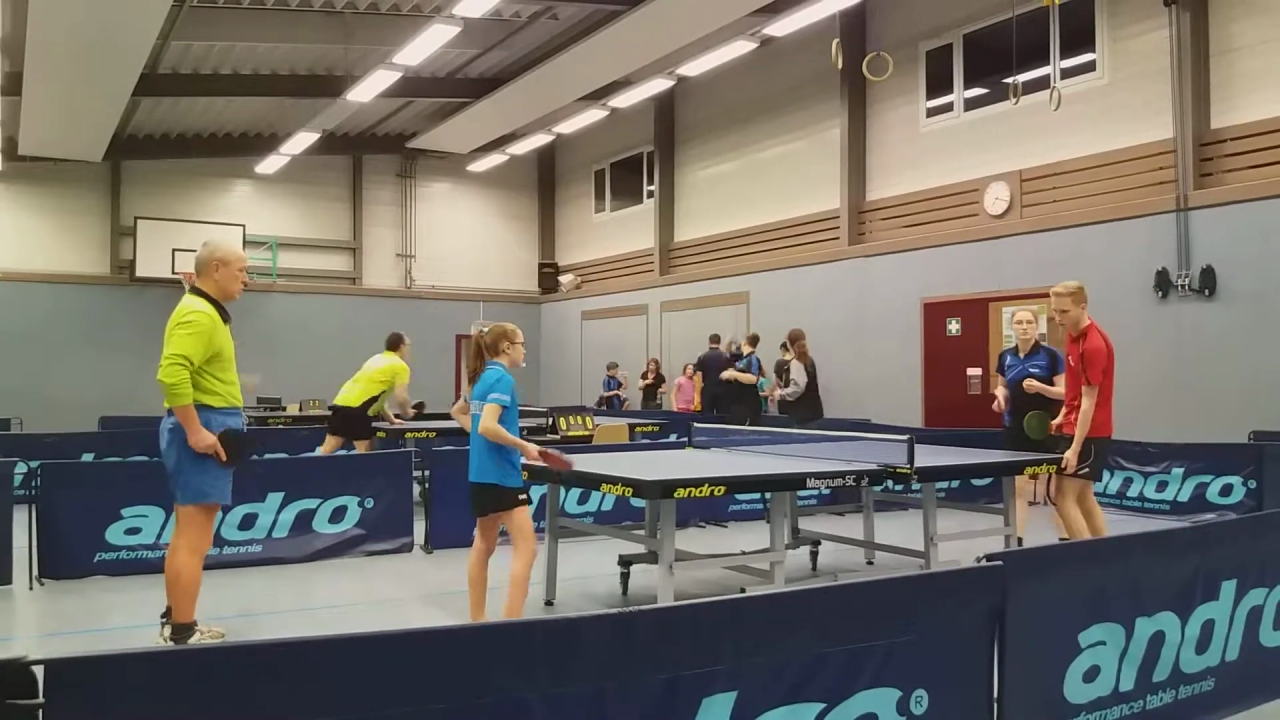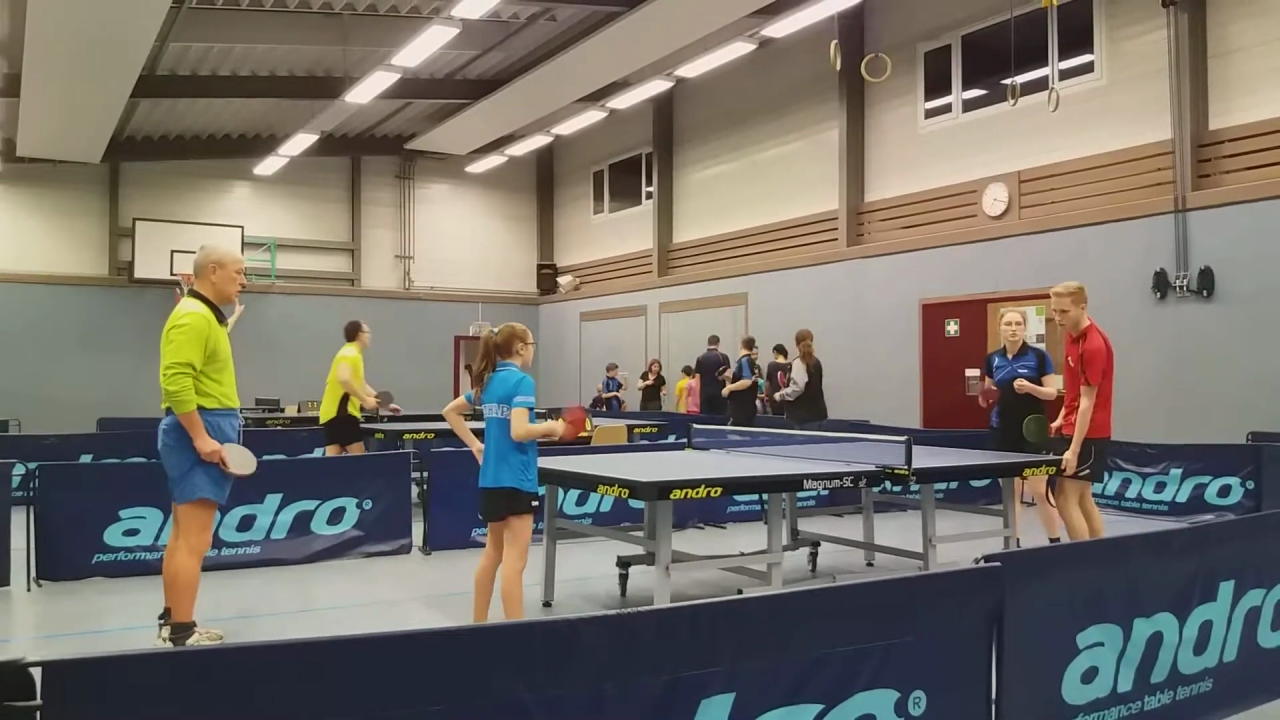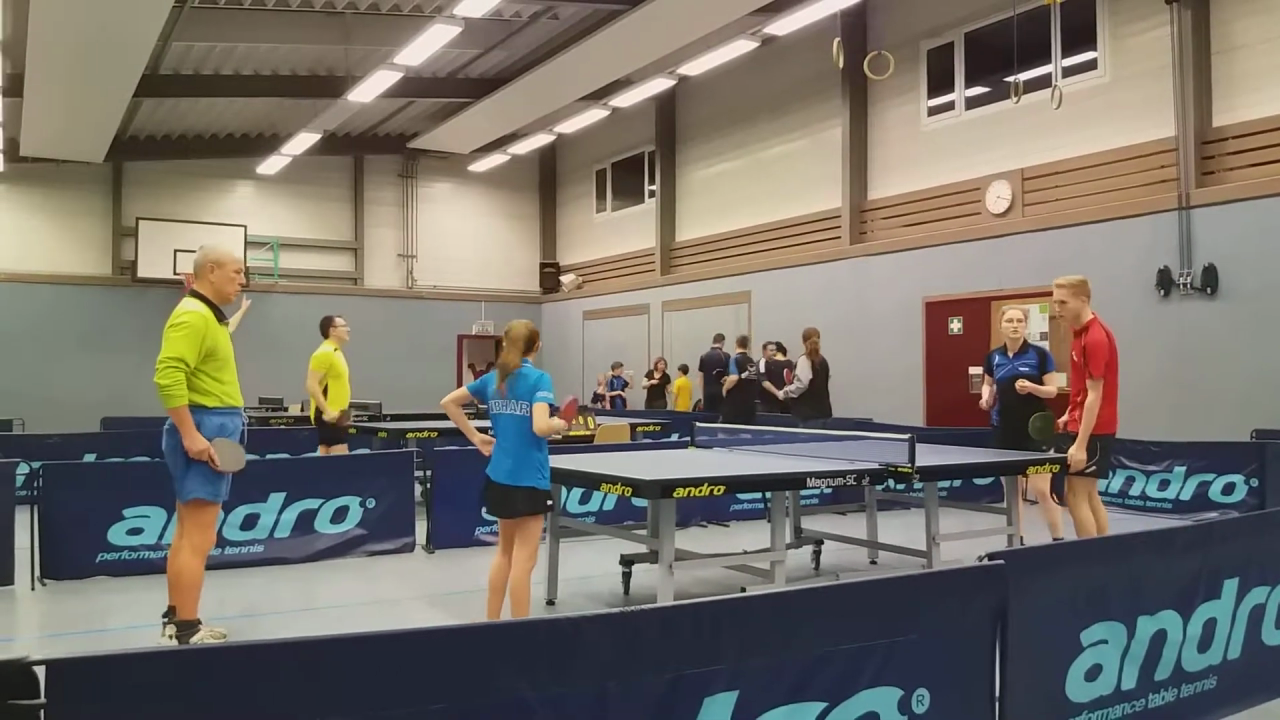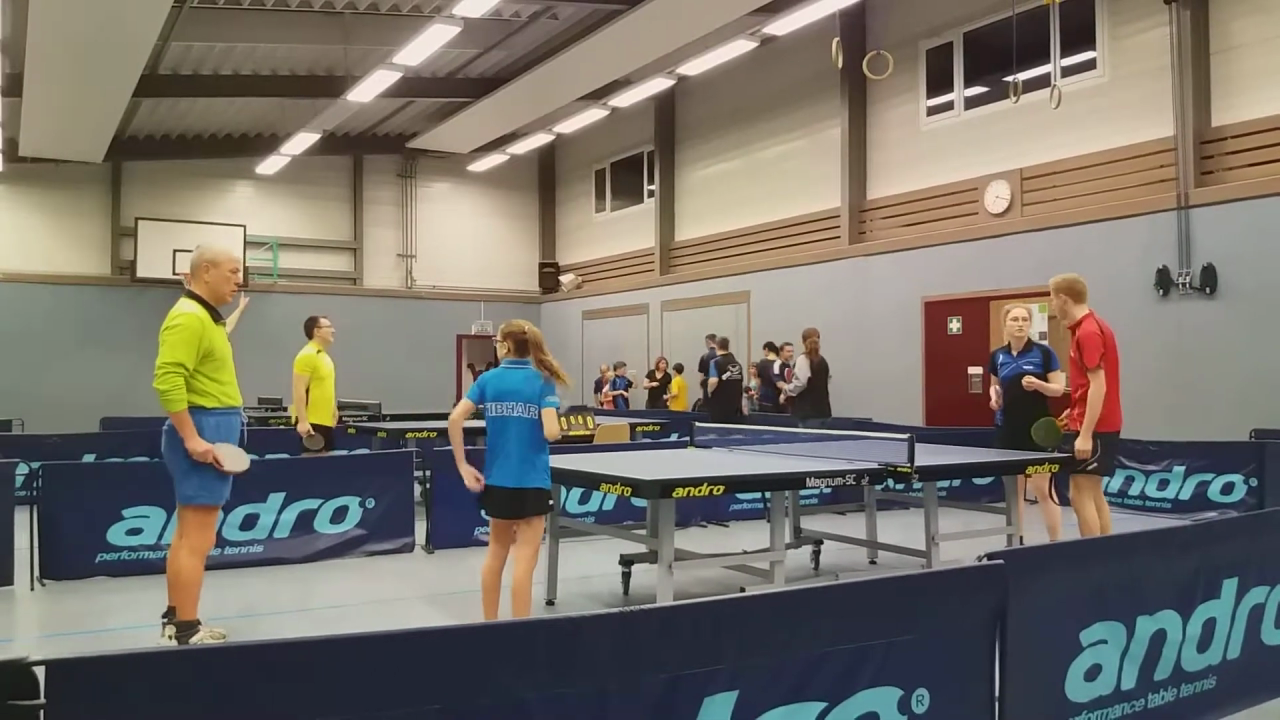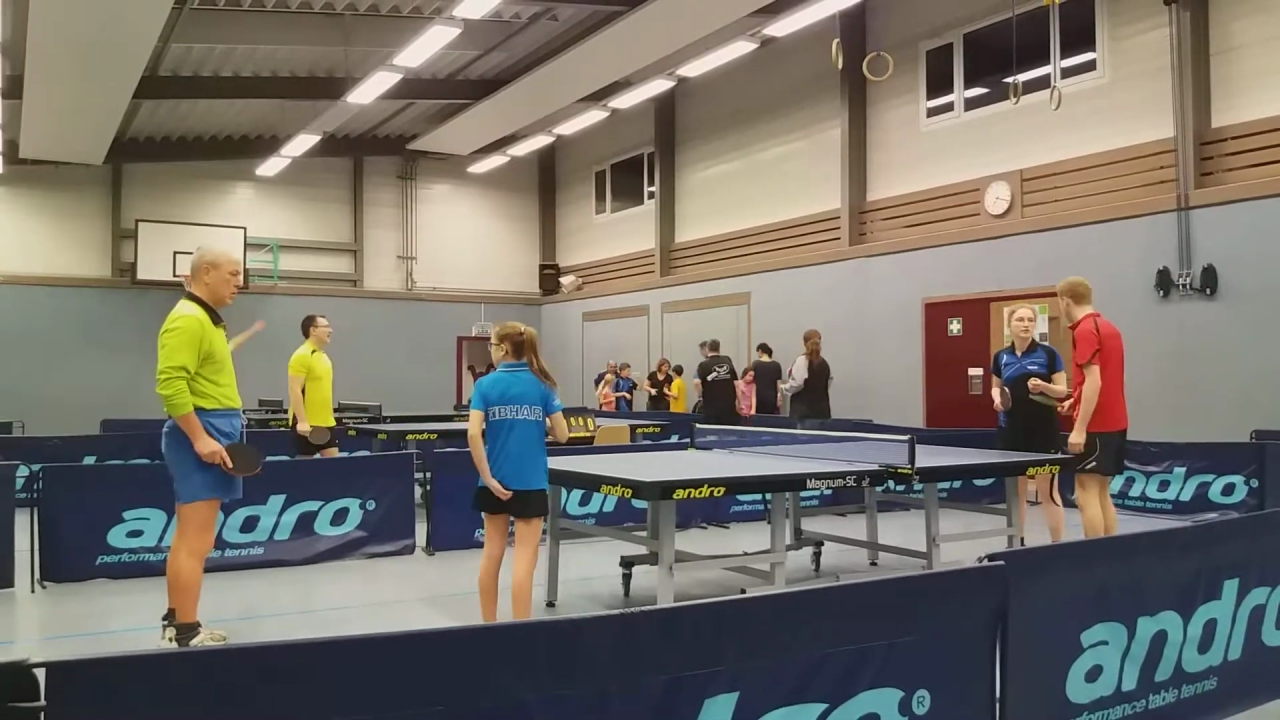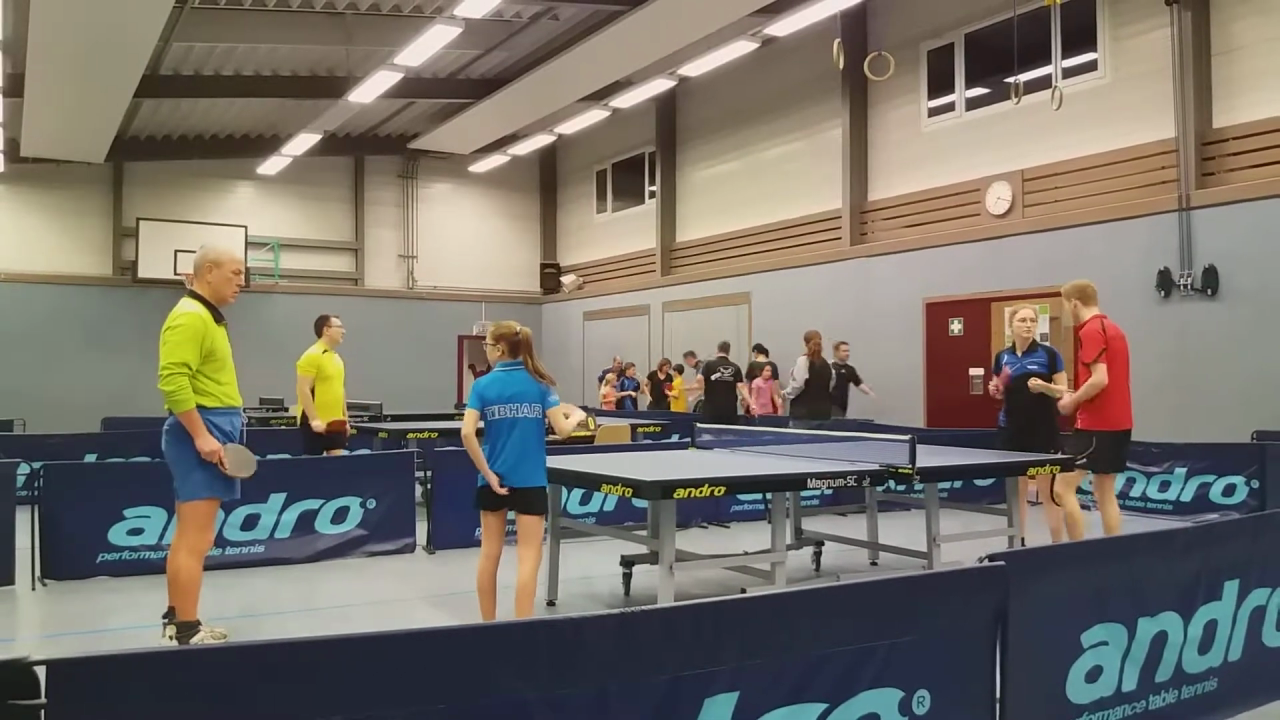
dt=0.3s
person 1, frame 1
left shoulder: (205, 311)
right shoulder: (199, 314)
right elbow: (172, 374)
right wrist: (195, 430)
left hip: (207, 427)
right hip: (201, 430)
left knee: (185, 535)
right knee: (195, 540)
left ankle: (174, 622)
right ankle: (182, 635)
person 1, frame 2
left shoulder: (204, 315)
right shoulder: (194, 316)
right elbow: (176, 380)
right wrist: (201, 438)
left hip: (206, 430)
right hip: (199, 432)
left knee: (182, 536)
right knee: (195, 541)
left ankle: (171, 623)
right ankle: (181, 635)
person 1, frame 3
left shoulder: (207, 315)
right shoulder: (193, 315)
right elbow: (168, 376)
right wrist: (191, 435)
left hip: (212, 429)
right hip: (203, 430)
left knee: (187, 534)
right knee: (199, 538)
left ankle: (175, 620)
right ankle: (186, 632)
person 1, frame 4
left shoulder: (205, 316)
right shoulder: (189, 317)
right elbow: (167, 380)
right wrist: (192, 438)
left hip: (211, 431)
right hip: (202, 432)
left knee: (187, 535)
right knee: (198, 539)
left ankle: (174, 621)
right ankle: (186, 632)
person 1, frame 5
left shoulder: (206, 318)
right shoulder: (188, 319)
right elbow: (170, 384)
right wrist: (201, 439)
left hip: (211, 432)
right hip: (201, 434)
left knee: (187, 538)
right knee: (197, 541)
left ankle: (175, 624)
right ankle: (187, 635)
person 1, frame 6
left shoulder: (207, 317)
right shoulder: (190, 317)
right elbow: (172, 380)
right wrist: (202, 436)
left hip: (212, 431)
right hip: (201, 433)
left knee: (187, 537)
right knee: (196, 540)
left ankle: (175, 622)
right ankle: (186, 633)
person 2, frame 1
left shoulder: (481, 378)
right shoulder: (503, 379)
left elbow: (458, 412)
right elbow: (487, 427)
right wrist: (524, 447)
left hip: (481, 475)
right hip: (502, 476)
left knee: (483, 546)
right knee: (526, 550)
left ankle: (477, 620)
person 2, frame 2
left shoulder: (487, 382)
right shoulder: (522, 381)
left elbow: (450, 412)
right elbow: (520, 432)
left wrist: (476, 446)
right wrist: (551, 428)
left hip: (491, 479)
right hip: (516, 480)
left knee: (493, 553)
right knee: (514, 562)
left ankle: (479, 623)
person 2, frame 3
left shoulder: (493, 379)
right shoulder: (540, 379)
left elbow: (448, 403)
right elbow: (541, 427)
left wrist: (475, 437)
right wrist: (559, 424)
left hip: (500, 477)
right hip: (530, 479)
left knee: (505, 553)
right knee: (524, 559)
left ankle: (491, 621)
person 2, frame 4
left shoulder: (488, 380)
right shoulder: (544, 381)
left elbow: (455, 420)
right elbow: (551, 433)
left wrist: (463, 465)
right wrist: (557, 426)
left hip: (497, 479)
right hip: (531, 481)
left knee: (496, 553)
right knee: (524, 560)
left ankle: (489, 622)
person 2, frame 5
left shoulder: (485, 385)
right shoulder: (542, 384)
left elbow: (474, 434)
right elbow: (561, 436)
left wrist: (488, 478)
left hip: (496, 481)
right hip: (531, 482)
left knee: (492, 555)
right knee: (524, 560)
left ankle: (489, 625)
person 2, frame 6
left shoulder: (483, 385)
right shoulder: (539, 383)
left elbow: (467, 433)
right elbow: (562, 430)
left wrist: (487, 473)
right wrist: (577, 416)
left hip: (495, 479)
right hip: (531, 481)
left knee: (489, 554)
right knee: (528, 559)
left ankle: (488, 624)
person 3, frame 1
left shoulder: (1094, 345)
right shoulder: (1074, 334)
left elbow: (1089, 402)
left wrist: (1075, 449)
right wrist: (1062, 416)
left hip: (1088, 433)
right hip: (1075, 428)
left knee: (1064, 498)
right knee: (1083, 497)
person 3, frame 2
left shoulder: (1094, 345)
right shoulder: (1073, 335)
left elbow: (1088, 402)
left wrist: (1074, 450)
right wrist: (1061, 418)
left hip: (1087, 434)
right hip: (1074, 428)
left knee: (1066, 500)
right knee: (1082, 498)
person 3, frame 3
left shoulder: (1095, 338)
right shoulder: (1081, 332)
left elbow: (1095, 396)
left wrist: (1080, 444)
right wrist: (1070, 414)
left hip: (1092, 430)
right hip: (1083, 425)
left knee: (1075, 497)
right knee: (1089, 495)
person 3, frame 4
left shoulder: (1087, 332)
right shoulder: (1088, 327)
left elbow: (1098, 387)
left wrist: (1085, 435)
right wrist: (1074, 411)
left hip: (1093, 428)
right hip: (1104, 425)
left knee: (1080, 496)
right knee: (1094, 494)
person 3, frame 5
left shoulder: (1084, 331)
right shoulder: (1108, 328)
left elbow: (1093, 382)
left wrist: (1079, 429)
right wrist: (1077, 402)
left hip: (1096, 427)
right hip: (1115, 424)
left knee: (1086, 497)
right knee: (1101, 495)
person 3, frame 6
left shoulder: (1090, 331)
right shoulder: (1113, 329)
left elbow: (1100, 379)
left wrist: (1072, 401)
right wrist: (1075, 395)
left hip: (1095, 425)
right hip: (1119, 423)
left knee: (1063, 488)
right knee: (1105, 494)
person 4, frame 1
left shoulder: (1051, 355)
right shoulder: (1005, 357)
left elbow: (1064, 392)
left wrist: (1040, 387)
right wrist: (1000, 397)
right hip: (1015, 429)
right knee: (1018, 489)
left ankle: (1064, 541)
right ankle: (1017, 542)
person 4, frame 2
left shoulder: (1038, 356)
right shoulder: (992, 359)
left elbow: (1052, 392)
left wrist: (1030, 387)
right wrist: (986, 397)
right hip: (1003, 431)
left knee: (1040, 491)
left ankle: (1055, 542)
person 4, frame 3
left shoulder: (1039, 354)
right shoulder: (993, 357)
left elbow: (1052, 390)
right elbow: (988, 385)
left wrist: (1031, 387)
right wrist: (986, 398)
right hip: (1004, 429)
left knee: (1042, 489)
left ankle: (1058, 540)
person 4, frame 4
left shoulder: (1044, 353)
right shoulder: (997, 356)
left elbow: (1058, 389)
left wrist: (1037, 384)
right wrist: (994, 397)
right hip: (1008, 429)
left knee: (1043, 490)
left ankle: (1055, 543)
person 4, frame 5
left shoulder: (1048, 353)
right shoulder: (1001, 357)
left elbow: (1062, 390)
left wrist: (1043, 386)
right wrist: (997, 399)
left hip: (1043, 430)
right hip: (1011, 430)
left knee: (1047, 491)
right knee: (1016, 491)
left ankle: (1057, 544)
person 4, frame 6
left shoulder: (1049, 354)
right shoulder: (1002, 357)
left elbow: (1063, 390)
right elbow: (997, 389)
left wrist: (1044, 387)
right wrist: (994, 390)
left hip: (1043, 430)
right hip: (1011, 430)
left knee: (1048, 491)
right knee: (1016, 491)
left ankle: (1058, 546)
right ankle: (1018, 543)
